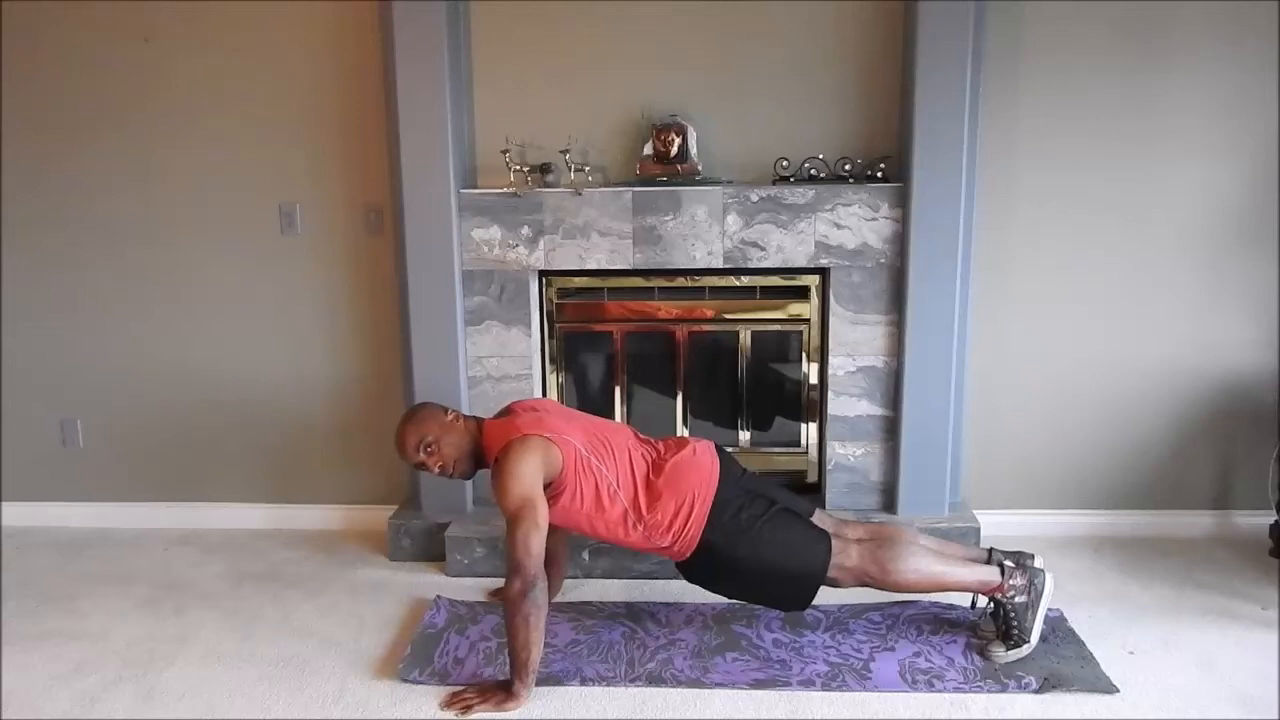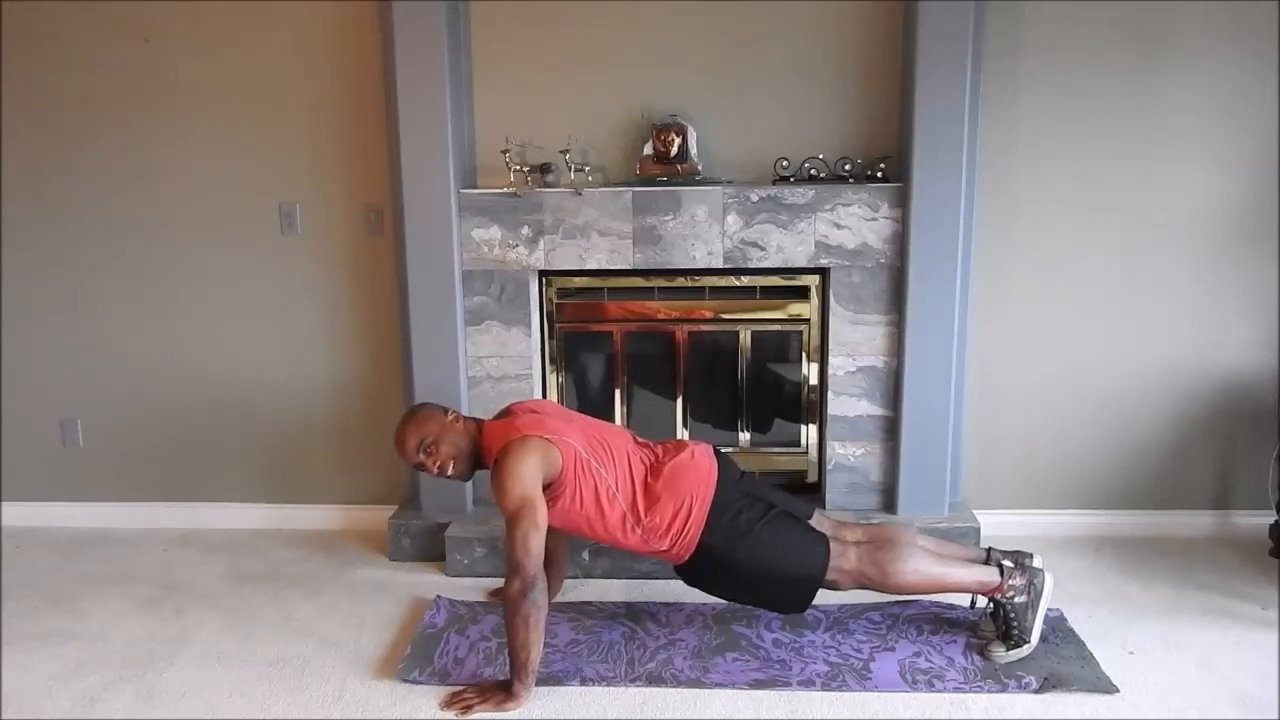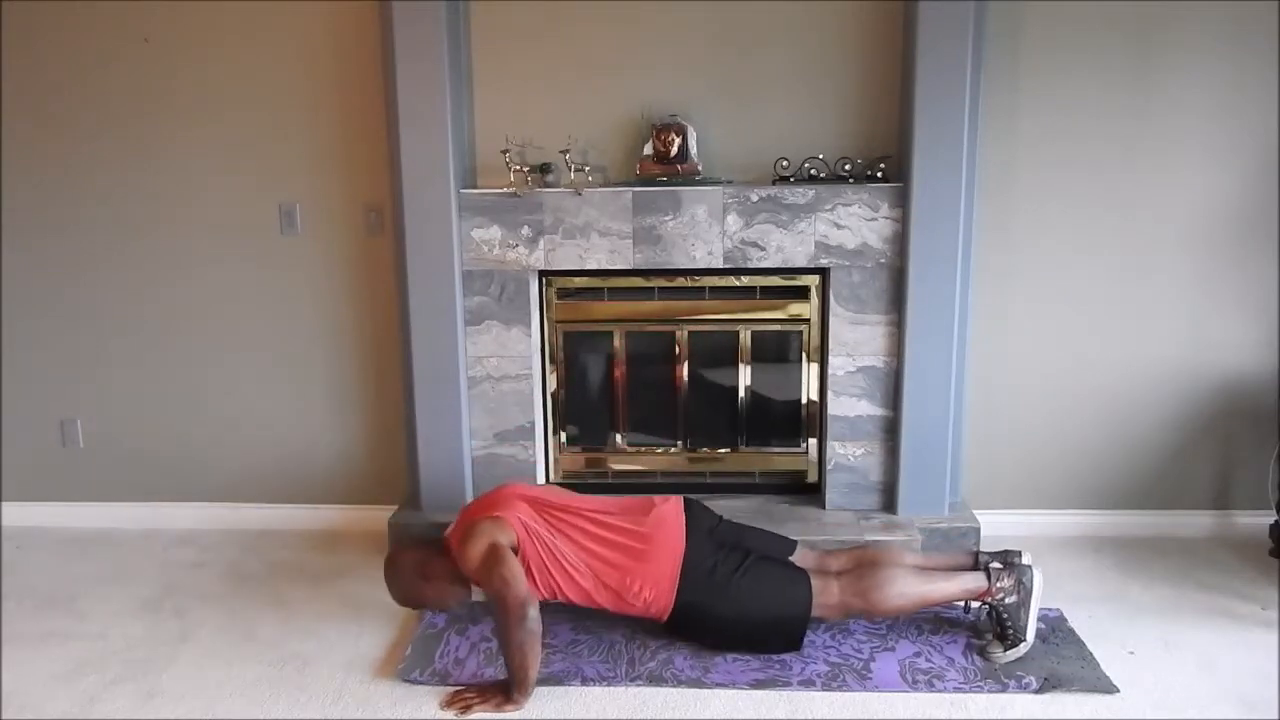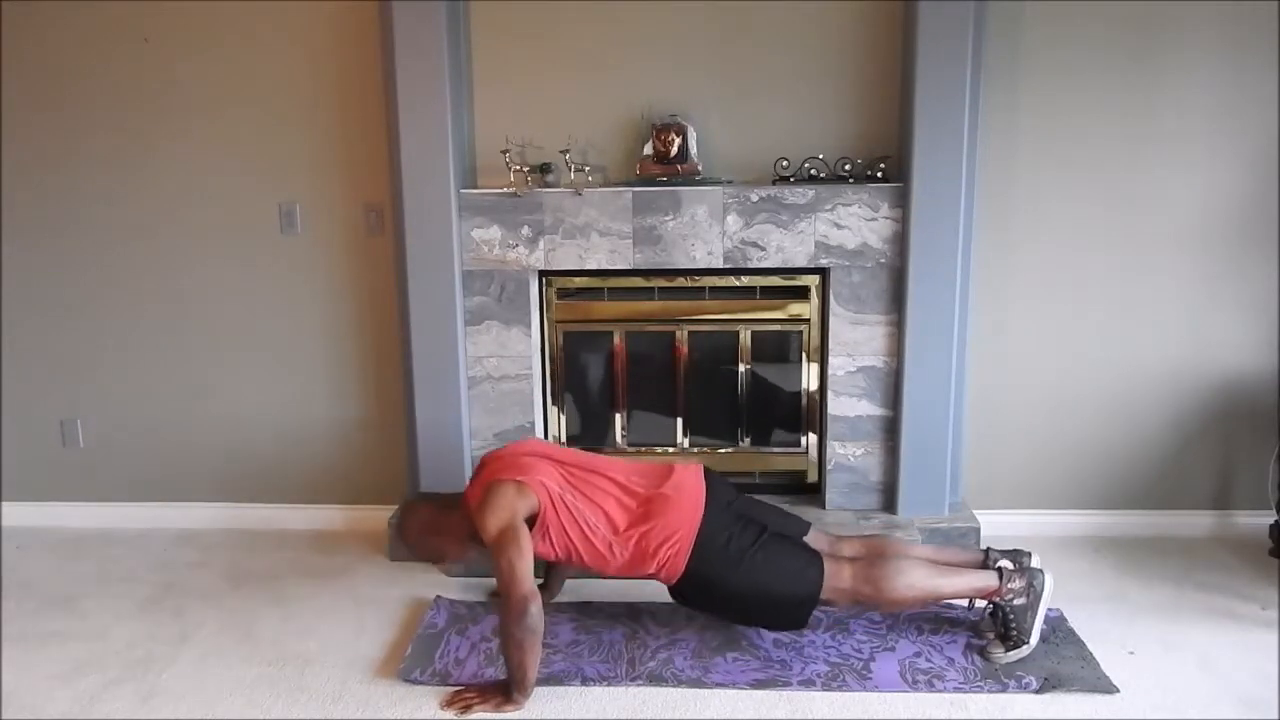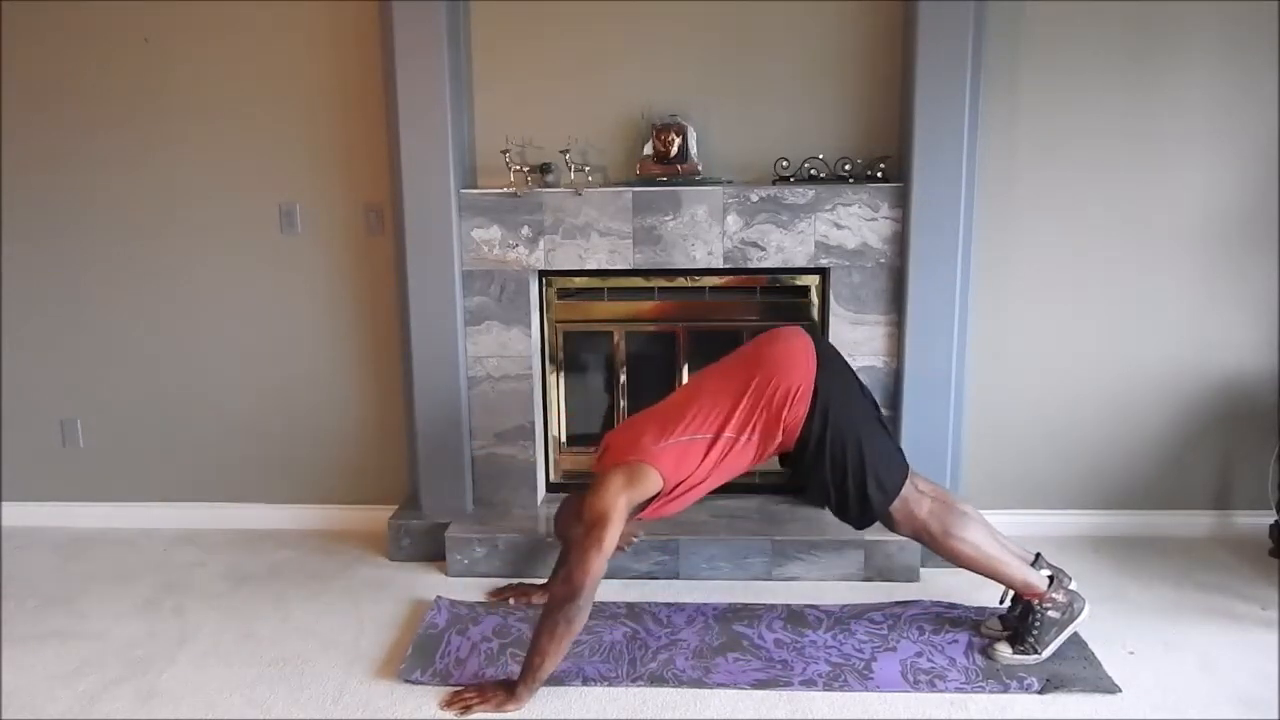
dt=1s
person 1, frame 1
left shoulder: (513, 462)
right shoulder: (517, 421)
left elbow: (524, 581)
right elbow: (557, 515)
right wrist: (542, 591)
left hip: (698, 515)
right hip: (699, 473)
left knee: (853, 563)
right knee: (845, 537)
left ankle: (1008, 582)
right ankle: (1000, 561)
person 1, frame 2
left shoulder: (513, 463)
right shoulder: (517, 421)
left elbow: (525, 582)
right elbow: (557, 518)
right wrist: (540, 593)
left hip: (697, 520)
right hip: (697, 475)
left knee: (851, 568)
right knee: (845, 538)
left ankle: (1008, 584)
right ankle: (999, 561)
person 1, frame 3
left shoulder: (473, 544)
right shoulder: (494, 511)
left elbow: (519, 607)
right wrist: (528, 586)
left hip: (680, 581)
right hip: (675, 525)
left knee: (838, 596)
right knee: (829, 565)
left ankle: (999, 588)
right ankle: (990, 565)
person 1, frame 4
left shoulder: (492, 508)
right shoulder: (504, 470)
left elbow: (520, 605)
right wrist: (548, 588)
left hip: (687, 545)
right hip: (690, 494)
left knee: (847, 584)
right knee: (840, 550)
left ankle: (1008, 587)
right ankle: (998, 563)
person 1, frame 5
left shoulder: (612, 492)
right shoulder: (616, 465)
left elbow: (575, 598)
right wrist: (545, 586)
left hip: (798, 387)
right hip: (793, 362)
left knee: (907, 509)
right knee: (907, 494)
left ankle: (1049, 594)
right ankle: (1037, 576)
